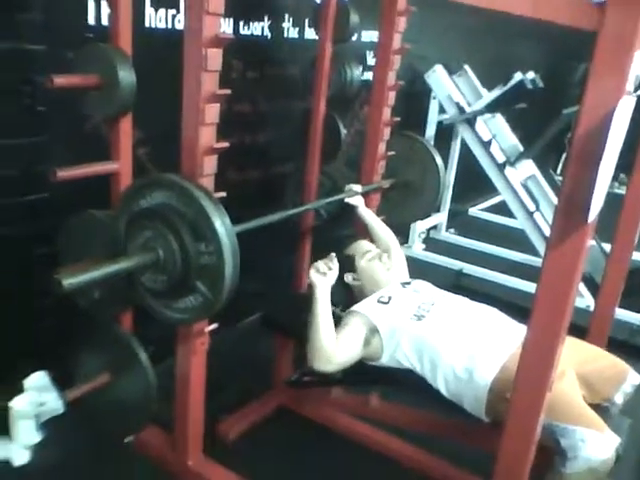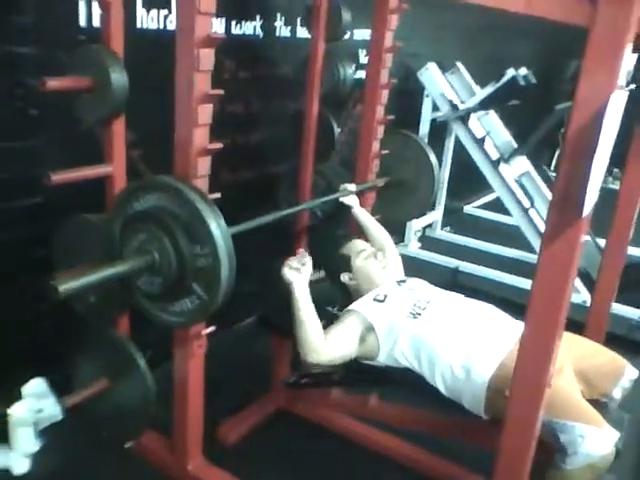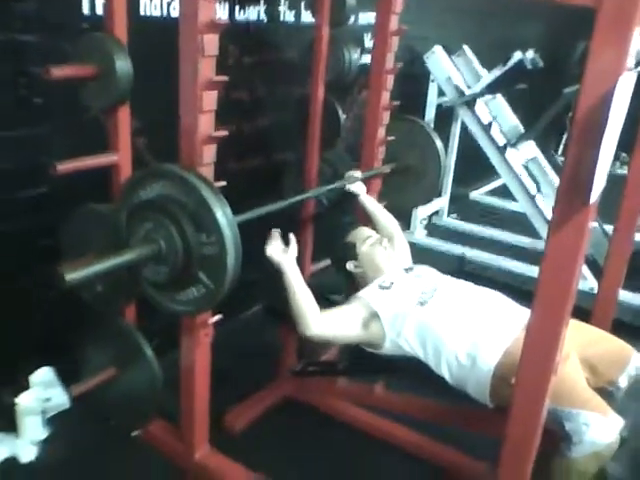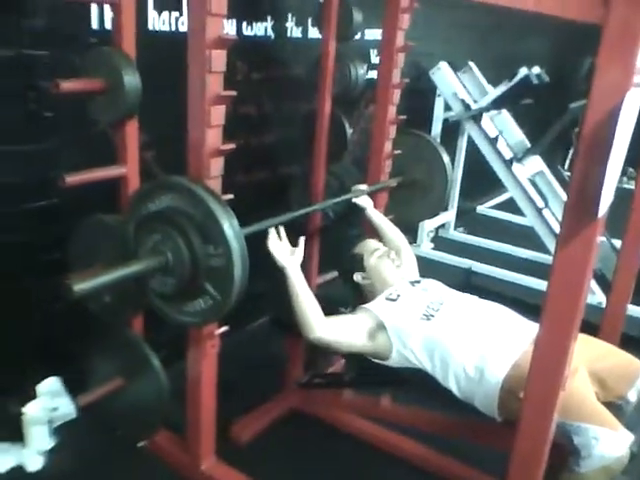
dt=0.2s
person 1, frame 1
left shoulder: (404, 286)
right shoulder: (365, 320)
left elbow: (393, 247)
right elbow: (324, 359)
left wrist: (362, 209)
right wrist: (321, 289)
right hip: (500, 374)
right knee: (594, 451)
person 1, frame 2
left shoulder: (400, 284)
right shoulder: (362, 319)
left elbow: (387, 247)
right elbow: (316, 353)
left wrist: (357, 209)
right wrist: (299, 285)
left hip: (523, 338)
right hip: (498, 371)
right knee: (592, 447)
person 1, frame 3
left shoulder: (406, 271)
right shoulder: (368, 308)
left elbow: (396, 233)
right elbow: (314, 326)
left wrist: (364, 197)
right wrist: (288, 267)
left hip: (530, 326)
right hip: (504, 359)
right knee: (598, 434)
person 1, frame 4
left shoulder: (415, 284)
right shoulder: (374, 321)
left elbow: (403, 248)
right elbow: (317, 330)
left wrist: (370, 211)
right wrist: (291, 268)
left hip: (540, 339)
right hip: (510, 372)
right knee: (606, 449)
